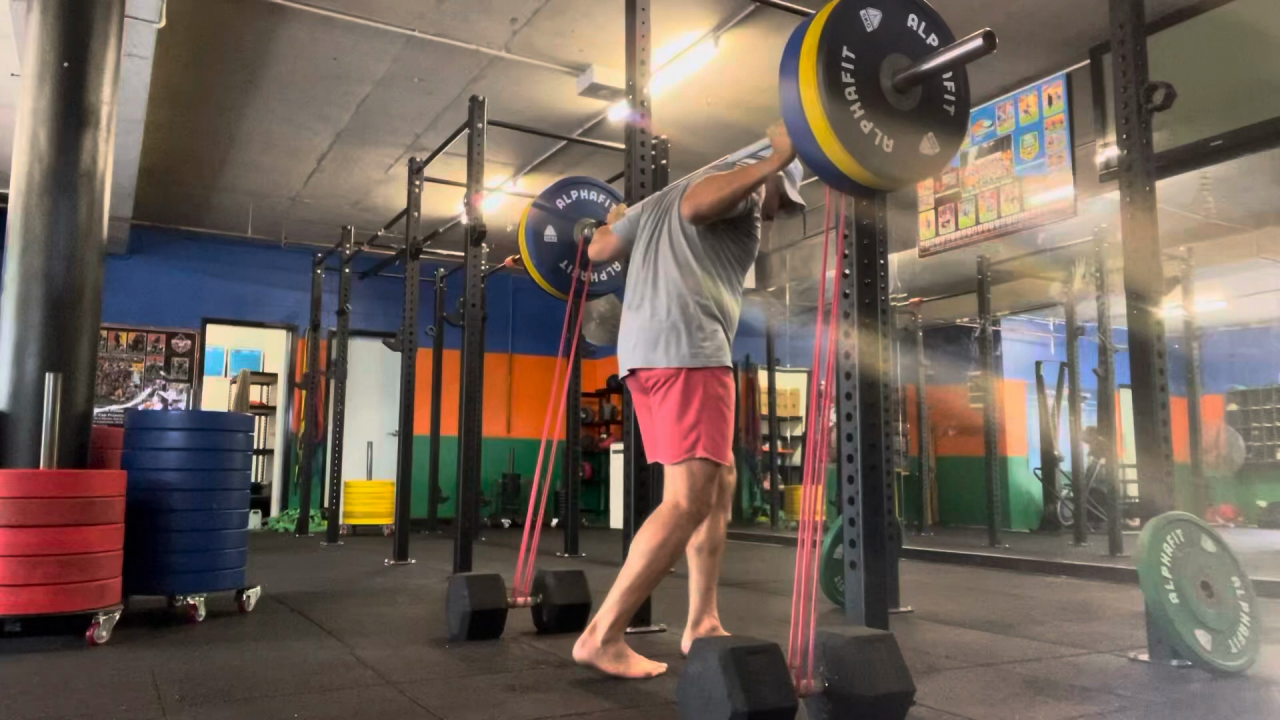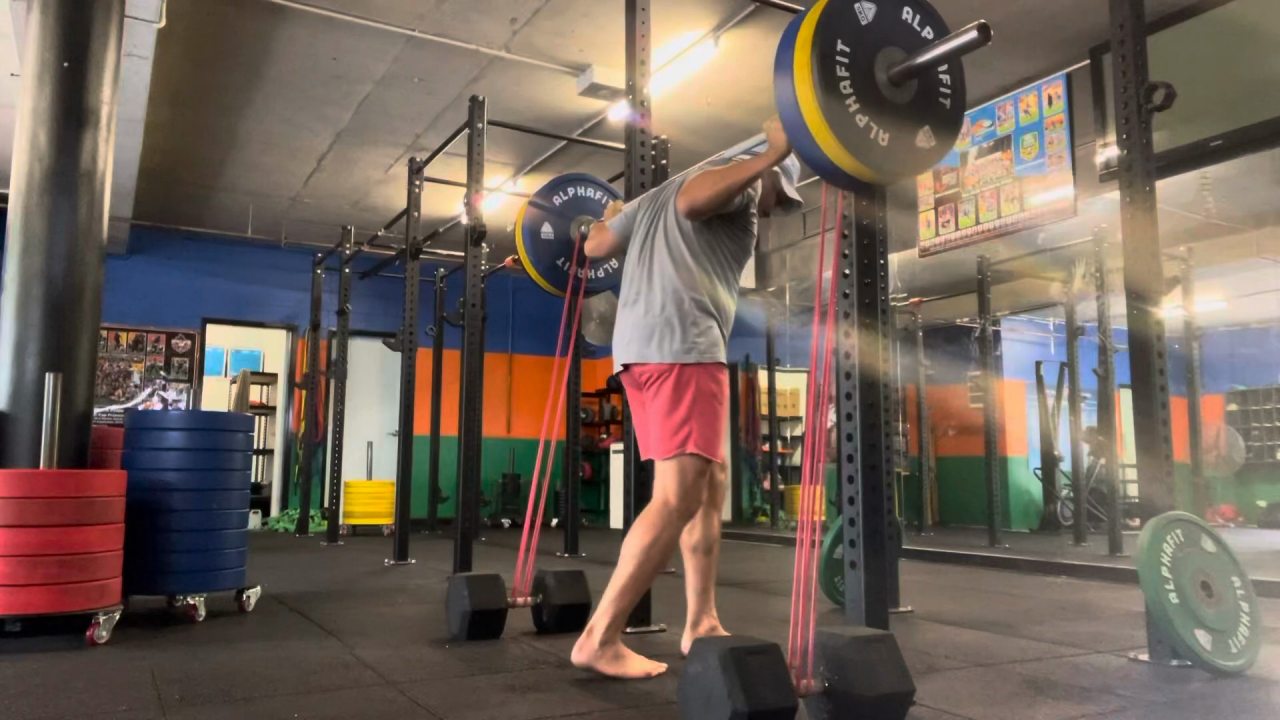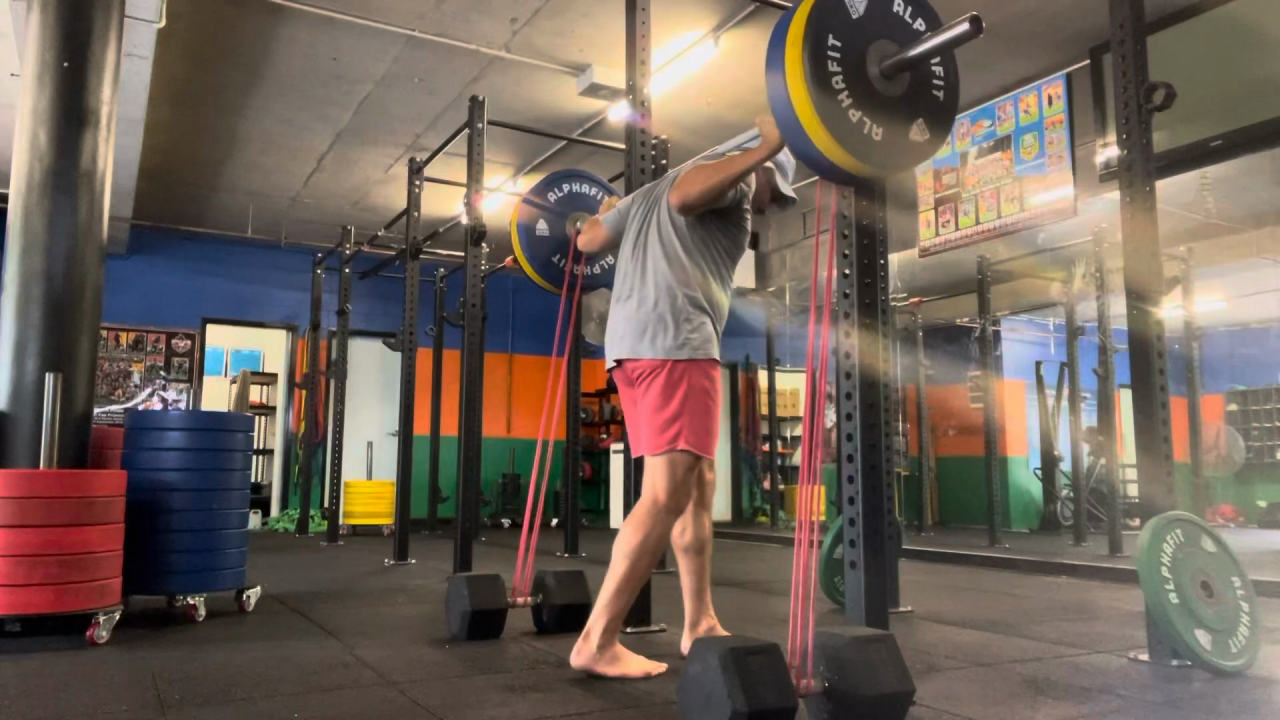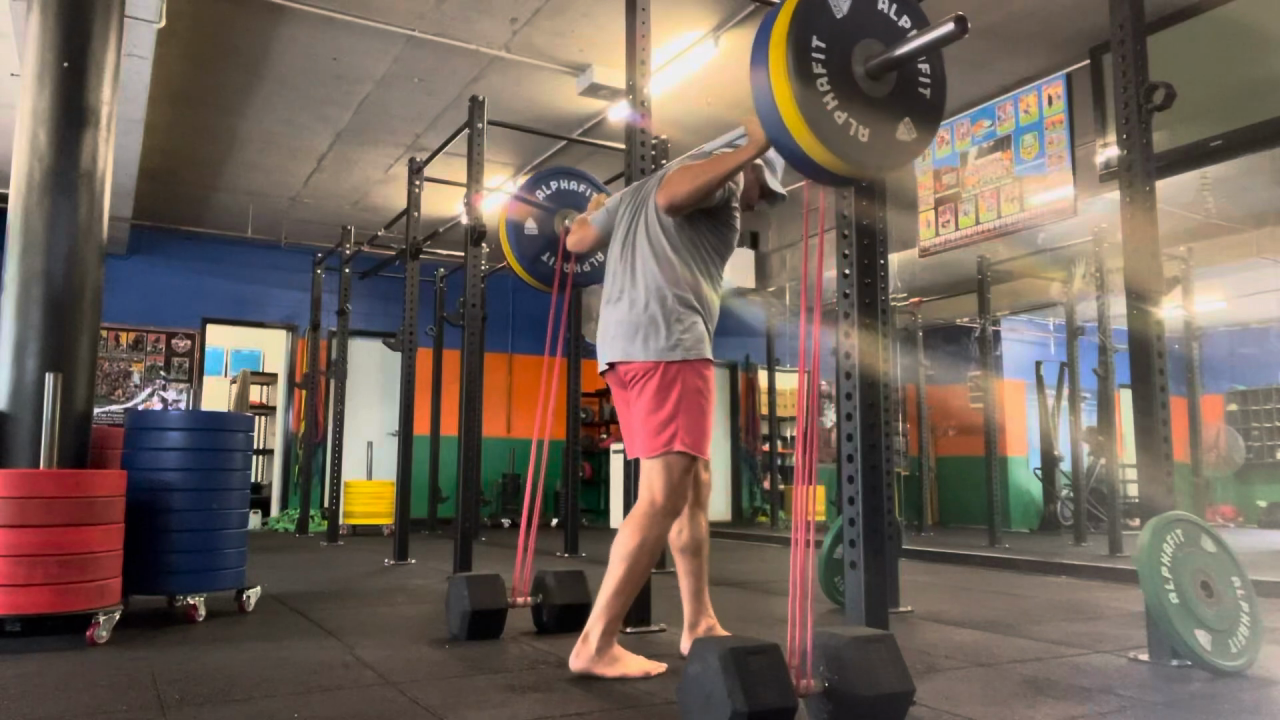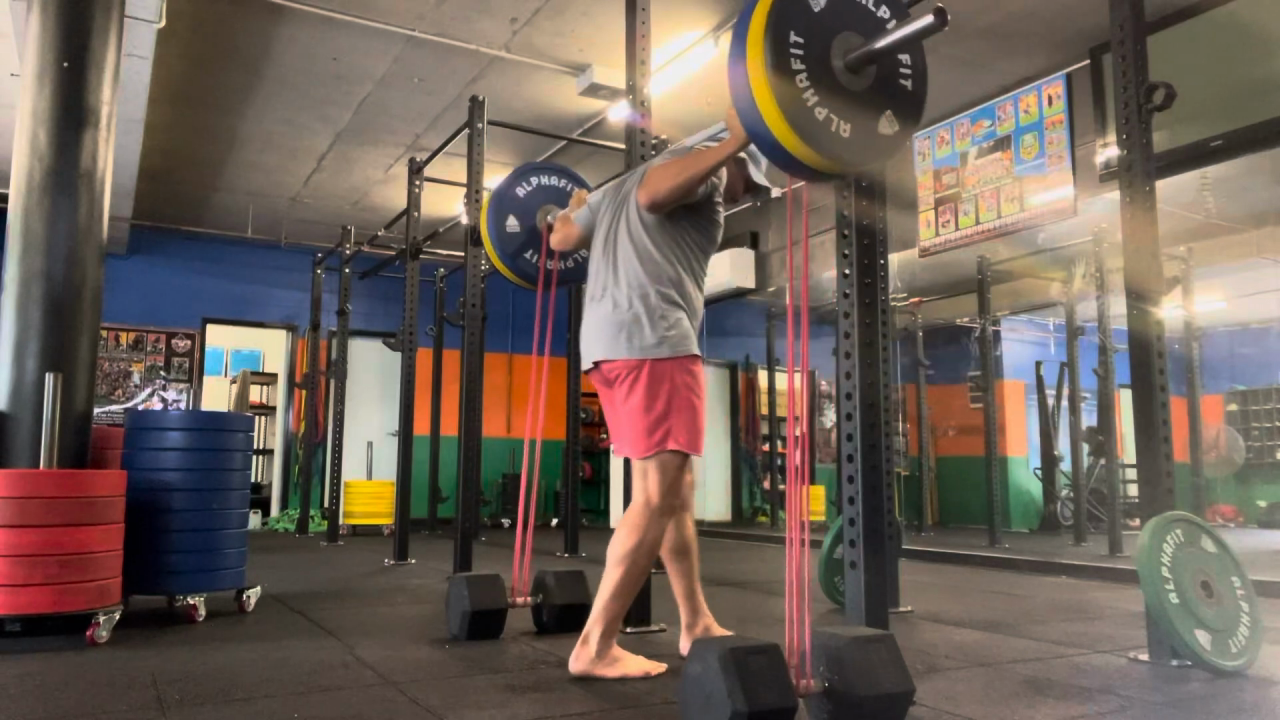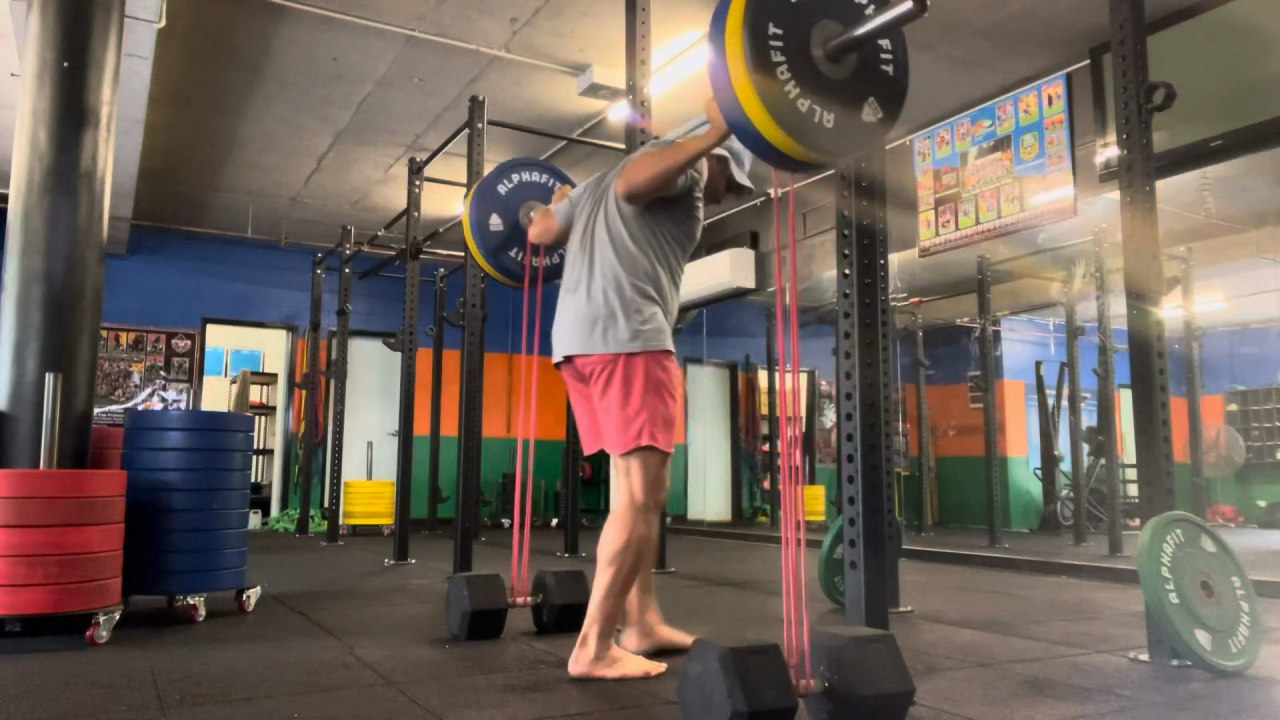
dt=0.2s
person 1, frame 1
left shoulder: (663, 197)
right shoulder: (741, 180)
left elbow: (599, 248)
right elbow: (699, 206)
left wrist: (617, 219)
right wrist: (777, 158)
left hip: (646, 353)
right hip: (687, 351)
left knee: (719, 483)
right knee: (689, 500)
left ankle: (702, 624)
right ankle: (603, 635)
person 1, frame 2
left shoulder: (658, 195)
right shoulder: (739, 178)
left elbow: (596, 244)
right elbow: (694, 200)
left wrist: (611, 216)
right wrist: (774, 153)
left hip: (641, 349)
right hip: (682, 347)
left knee: (710, 483)
right knee: (678, 497)
left ankle: (702, 625)
right ankle: (600, 638)
person 1, frame 3
left shoulder: (649, 190)
right shoulder: (734, 174)
left elbow: (588, 238)
right elbow: (686, 194)
left wrist: (607, 211)
right wrist: (769, 146)
left hip: (633, 345)
right hip: (675, 343)
left knee: (698, 485)
right knee: (667, 494)
left ankle: (700, 625)
right ankle: (597, 641)
person 1, frame 4
left shoulder: (637, 191)
right shoulder: (719, 171)
left elbow: (577, 239)
right elbow: (674, 195)
left wrist: (595, 211)
right wrist: (755, 143)
left hip: (624, 346)
right hip: (667, 343)
left knee: (693, 486)
right knee: (664, 496)
left ankle: (700, 625)
right ankle: (596, 643)
person 1, frame 5
left shoulder: (619, 187)
right shoulder: (700, 165)
left elbow: (561, 237)
right elbow: (654, 193)
left wrist: (577, 207)
right wrist: (736, 139)
left hip: (608, 345)
right hip: (653, 341)
left knee: (675, 489)
right knee: (657, 496)
left ankle: (698, 624)
right ankle: (596, 646)
person 1, frame 6
left shoulder: (599, 181)
right shoulder: (688, 162)
left elbow: (540, 231)
right elbow: (633, 183)
left wrist: (560, 201)
right wrist: (716, 130)
left hip: (579, 339)
right hip: (627, 335)
left knee: (641, 486)
right knee: (642, 491)
left ankle: (640, 620)
right ankle: (595, 647)
